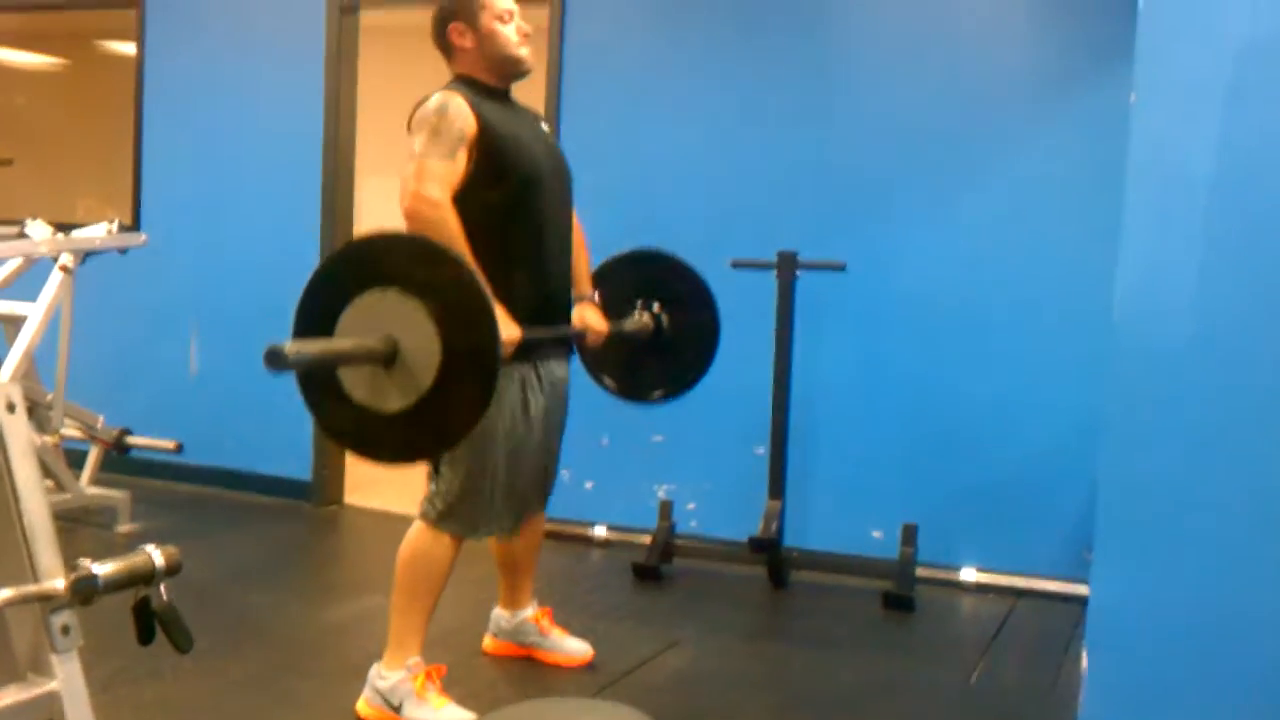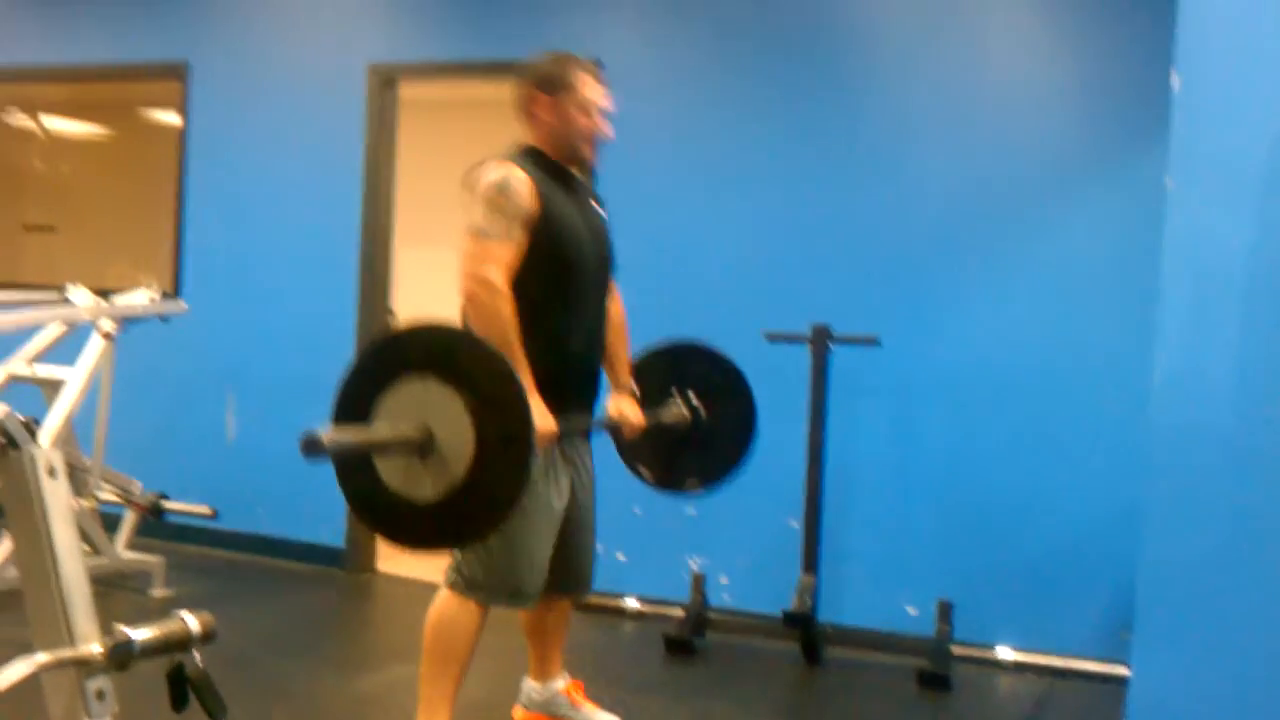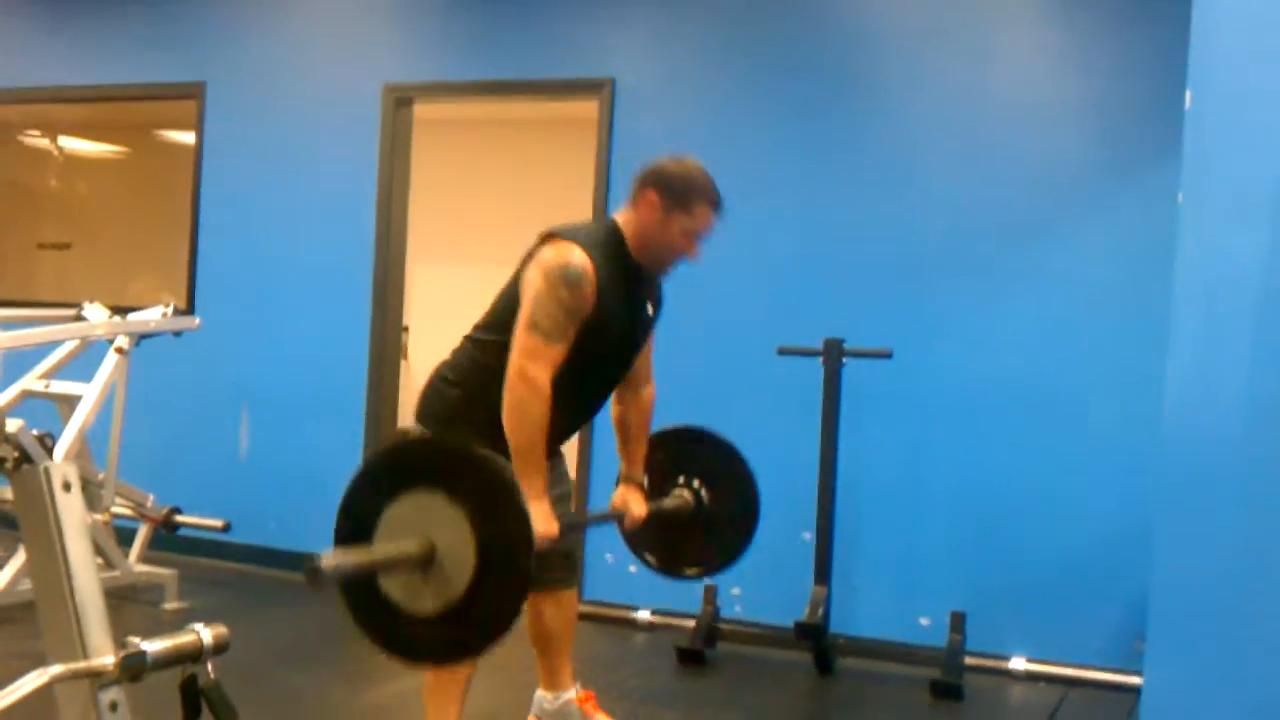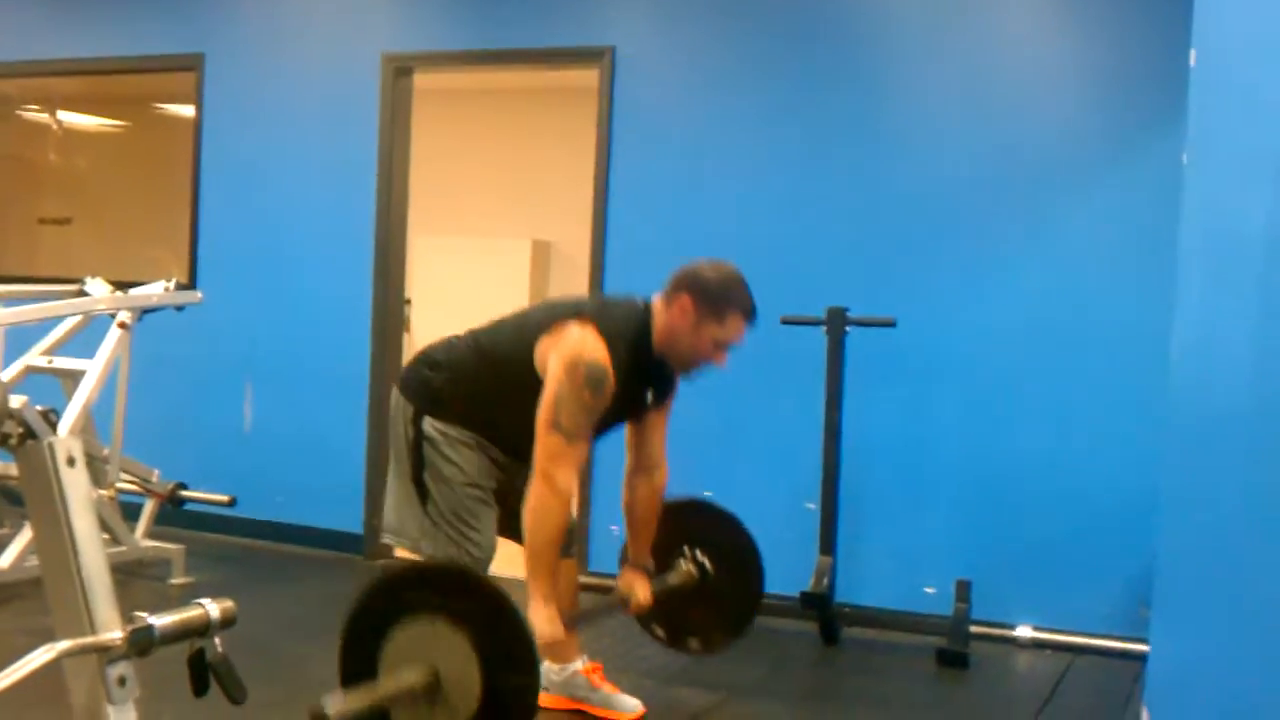
dt=0.3s
person 1, frame 1
left shoulder: (526, 117)
right shoulder: (450, 110)
left elbow: (561, 215)
right elbow: (424, 203)
left wrist: (587, 301)
right wrist: (486, 308)
left hip: (542, 342)
right hip: (491, 344)
left knee: (528, 494)
right knee: (457, 507)
left ankle: (517, 617)
person 1, frame 2
left shoulder: (583, 197)
right shoulder: (507, 181)
left elbow: (606, 299)
right elbow: (483, 284)
left wrist: (623, 390)
right wrist: (523, 398)
left hip: (567, 417)
left knee: (564, 572)
right knee: (483, 575)
person 1, frame 3
left shoulder: (646, 284)
right shoulder: (573, 264)
left elbow: (635, 388)
right elbow: (527, 375)
left wrist: (632, 481)
right wrist: (531, 498)
left hip: (531, 427)
right hip: (464, 428)
left knee: (556, 567)
person 1, frame 4
left shoulder: (660, 368)
right shoulder: (592, 352)
left elbow: (648, 472)
right elbow: (554, 480)
left wrist: (638, 565)
right wrist: (538, 601)
left hip: (505, 425)
right hip: (441, 412)
left knee: (559, 544)
right knee: (462, 557)
left ankle: (566, 673)
